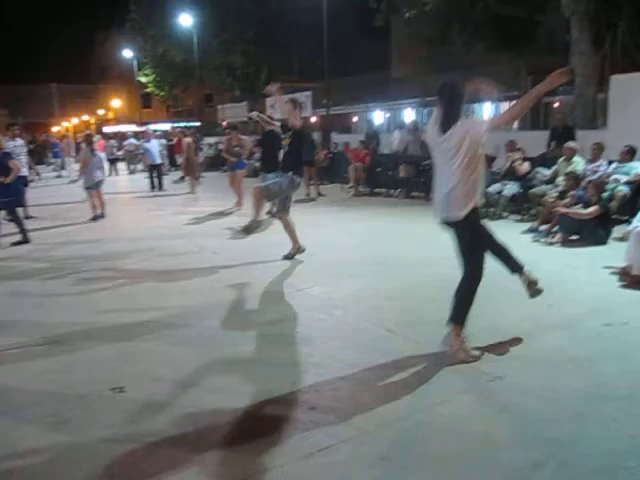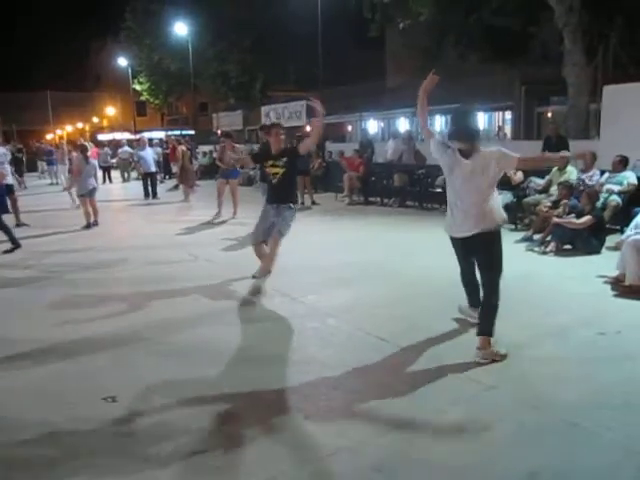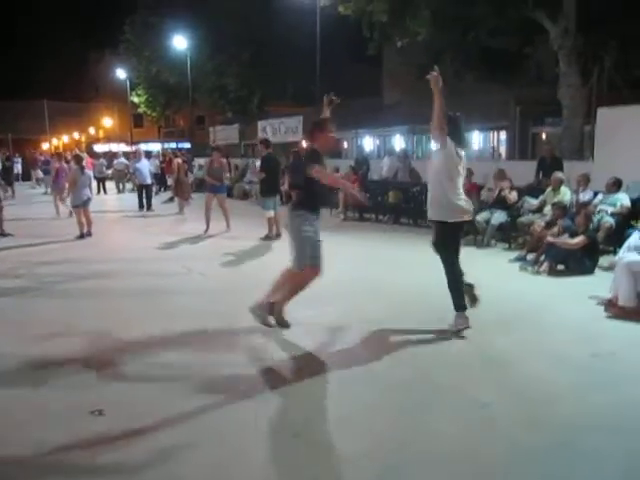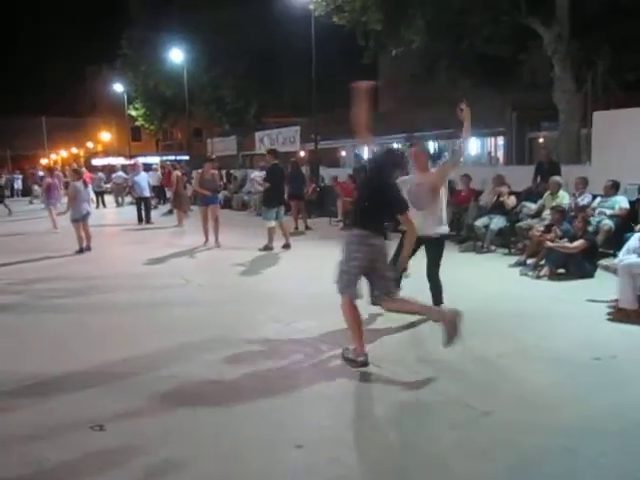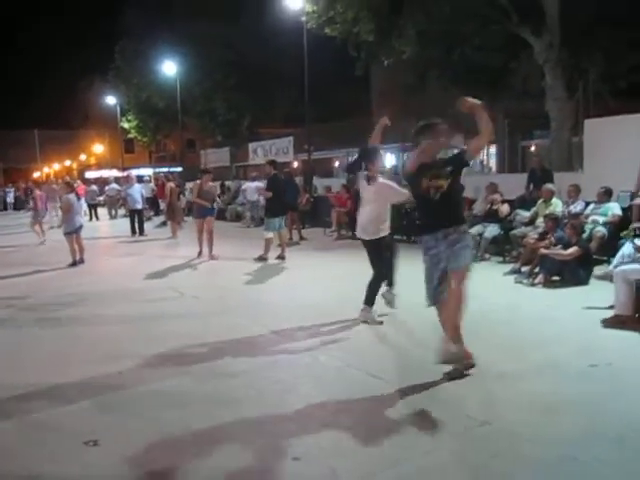
dt=0.4s
person 1, frame 1
left shoulder: (434, 128)
right shoulder: (468, 128)
left elbow: (443, 99)
right elbow: (509, 116)
left wrist: (472, 87)
right wrist: (545, 86)
left hip: (445, 209)
right hip: (463, 209)
left knee: (485, 240)
right knee: (472, 271)
left ankle: (522, 273)
right ankle: (455, 335)
person 1, frame 2
left shoulder: (445, 153)
right shoulder: (492, 156)
left elbow: (424, 126)
right elbow: (528, 162)
left wrist: (424, 91)
left hip: (459, 229)
right hip: (488, 228)
left knee: (468, 270)
right knee: (491, 282)
left ankle: (474, 308)
right ankle: (485, 342)
person 1, frame 3
left shoulder: (446, 149)
right shoulder: (454, 153)
left elbow: (438, 122)
left wrist: (437, 90)
left hip: (448, 216)
right hip: (457, 214)
left knee: (449, 263)
right knee: (449, 258)
left ankle: (461, 315)
right ankle: (465, 287)
person 1, frame 4
left shoulder: (441, 172)
right shoulder: (406, 182)
left elbow: (461, 150)
left wrist: (467, 120)
left hip: (436, 231)
right hip: (414, 231)
left knee: (432, 274)
right knee: (395, 268)
left ankle: (438, 306)
person 1, frame 5
left shoulder: (363, 178)
right shoulder: (385, 186)
left elbow: (370, 149)
right elbow: (408, 196)
left wrist: (379, 126)
left hip: (365, 228)
right hip: (375, 233)
left knee: (390, 253)
right knee: (380, 271)
left ankle: (389, 289)
right ankle: (366, 310)
person 2, frame 1
left shoulder: (300, 129)
right shoulder: (290, 129)
left elbow: (290, 112)
right elbow: (277, 125)
left wrist: (276, 94)
right wrist: (261, 117)
left hip: (290, 176)
right hip: (284, 175)
left knee: (258, 190)
right knee: (283, 214)
left ankle: (255, 220)
right ankle: (296, 246)
person 2, frame 2
left shoulder: (292, 153)
right shoulder: (264, 155)
left elbow: (314, 138)
left wrist: (319, 114)
left hip: (287, 208)
right hip: (270, 206)
left knee: (273, 242)
right knee: (256, 243)
left ankle: (260, 282)
right ankle: (265, 268)
person 2, frame 3
left shoulder: (317, 153)
right shoulder: (312, 156)
left elbow: (323, 128)
right elbow: (319, 174)
left wrist: (327, 109)
right wrist: (347, 186)
left hip: (311, 217)
right hip: (302, 216)
left knee: (312, 270)
right knee: (304, 267)
left ankle: (276, 306)
right ankle: (265, 303)
person 2, frame 4
left shoulder: (377, 167)
right shoulder: (395, 192)
left elbow: (362, 129)
right elbow: (411, 227)
left wrist: (361, 93)
right wrist: (405, 254)
left hip: (358, 238)
right hip: (376, 242)
left knee: (347, 296)
right knee: (386, 299)
left ankle: (359, 352)
right ankle: (442, 313)
person 2, frame 5
left shoulder: (453, 163)
right shoulder: (414, 168)
left elbow: (485, 139)
right elbow: (412, 165)
left wrist: (478, 109)
right wrist: (432, 143)
left hip: (457, 234)
right hip: (431, 239)
left knee: (457, 280)
right knee: (440, 300)
left ankle: (454, 345)
right ankle: (463, 354)
